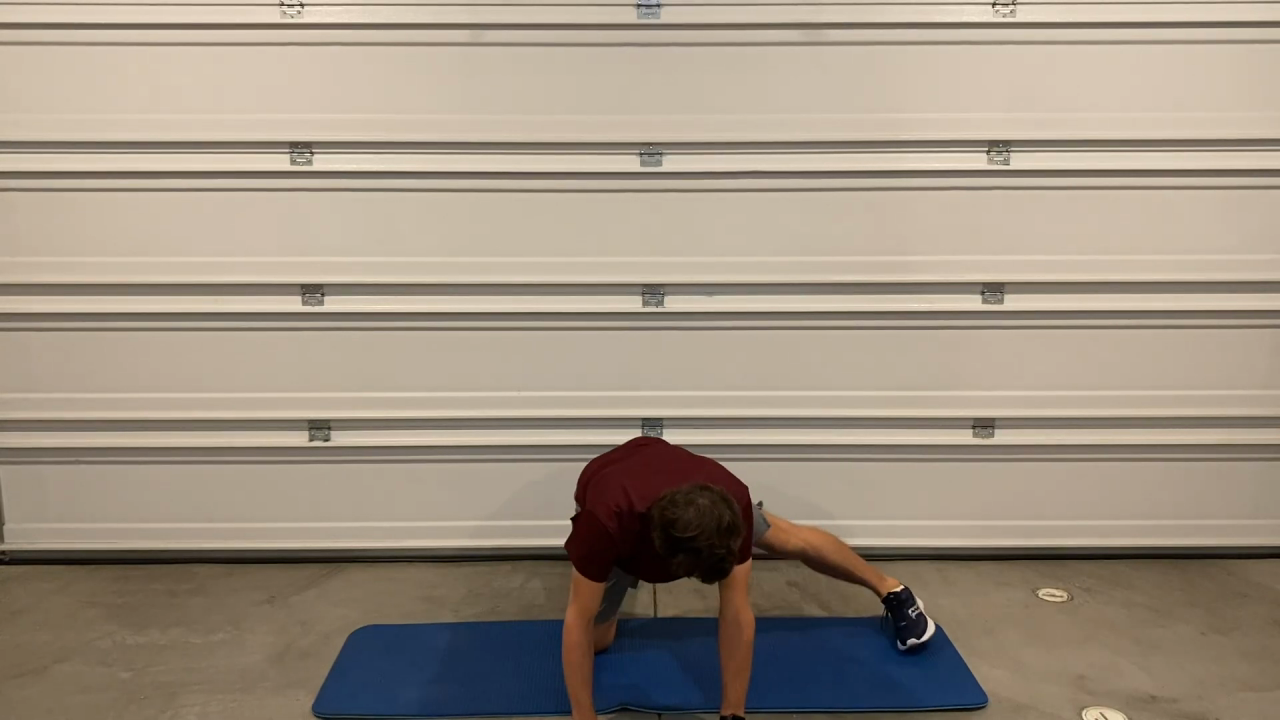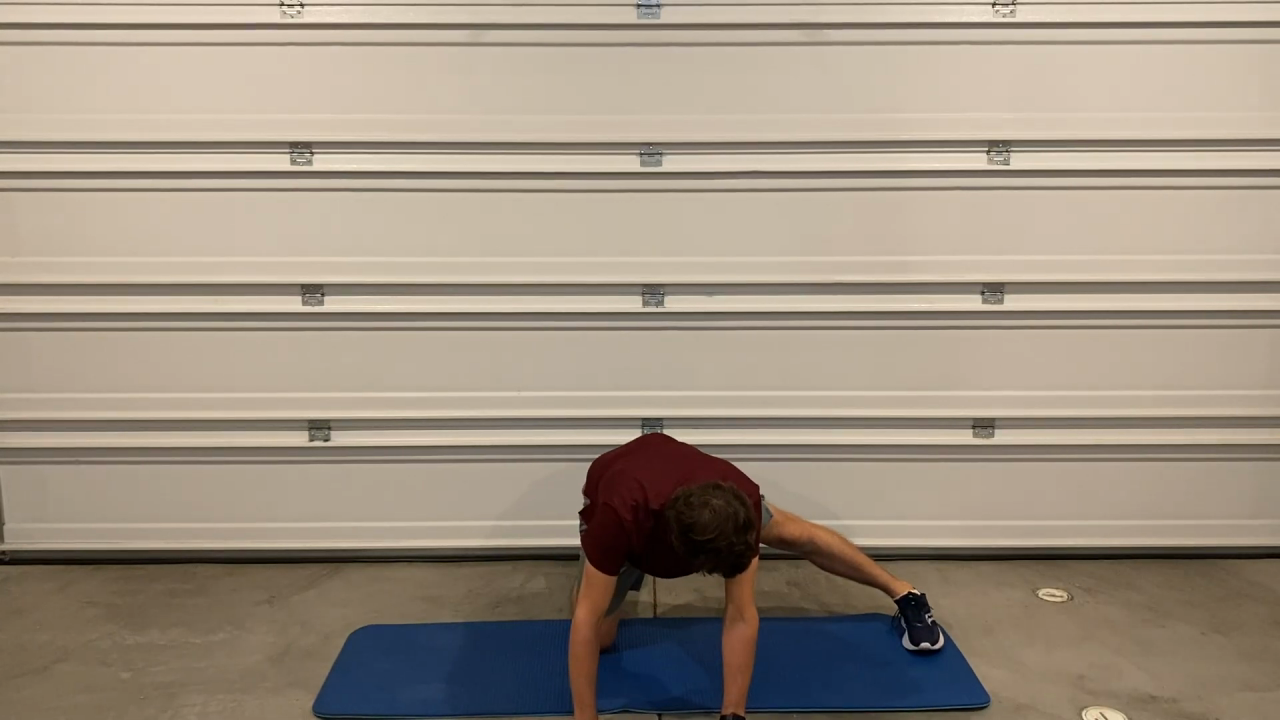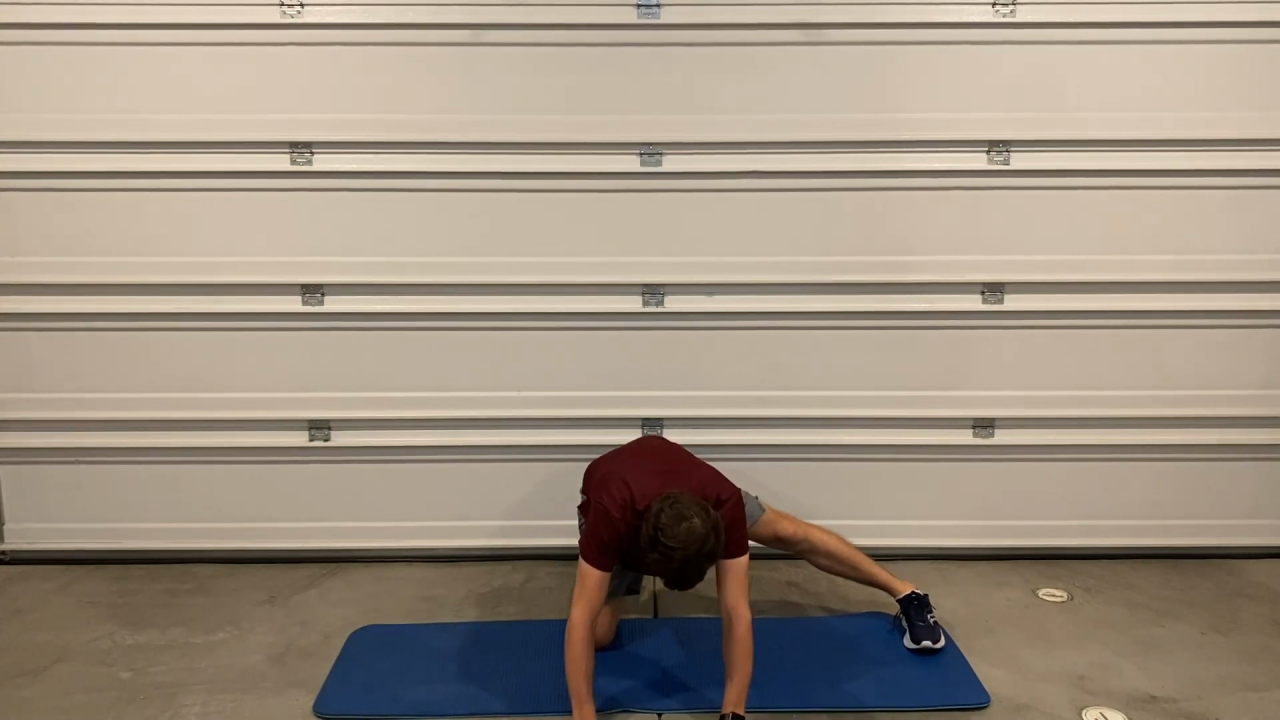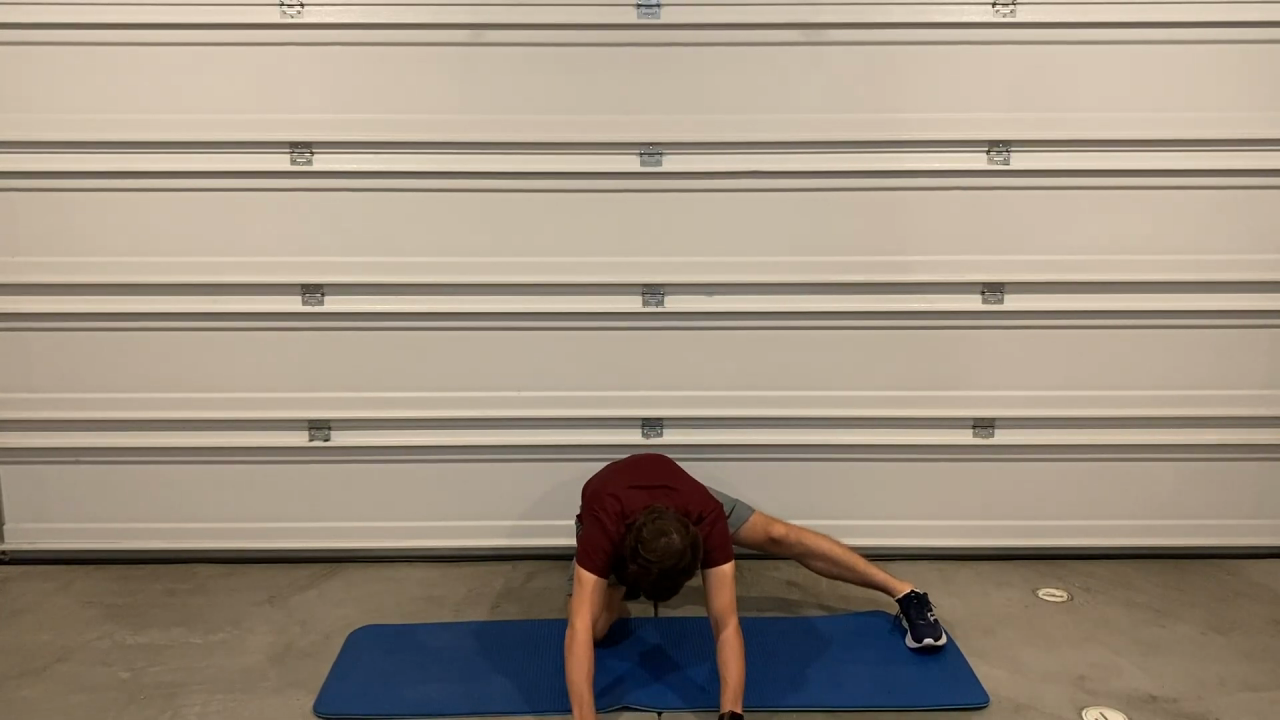
dt=1s
person 1, frame 1
left shoulder: (730, 503)
right shoulder: (607, 520)
left elbow: (736, 616)
right elbow: (578, 622)
left hip: (671, 472)
left knee: (788, 540)
right knee: (597, 637)
left ankle: (891, 590)
person 1, frame 2
left shoulder: (739, 501)
right shoulder: (621, 515)
left elbow: (741, 615)
right elbow: (587, 622)
left hip: (683, 475)
right hip: (613, 489)
left knee: (791, 533)
right knee: (600, 635)
left ankle: (903, 593)
right ankle: (620, 573)
person 1, frame 3
left shoulder: (723, 503)
right shoulder: (612, 513)
left elbow: (736, 614)
right elbow: (581, 621)
left hip: (681, 481)
right hip: (617, 500)
left knee: (786, 533)
right knee: (599, 633)
left ankle: (905, 593)
right ankle: (624, 574)
person 1, frame 4
left shoulder: (705, 517)
right shoulder: (605, 525)
left elbow: (726, 623)
right elbow: (580, 626)
left hip: (667, 482)
right hip: (616, 517)
left knee: (778, 537)
right knee: (595, 623)
left ankle: (904, 593)
right ankle: (620, 585)
